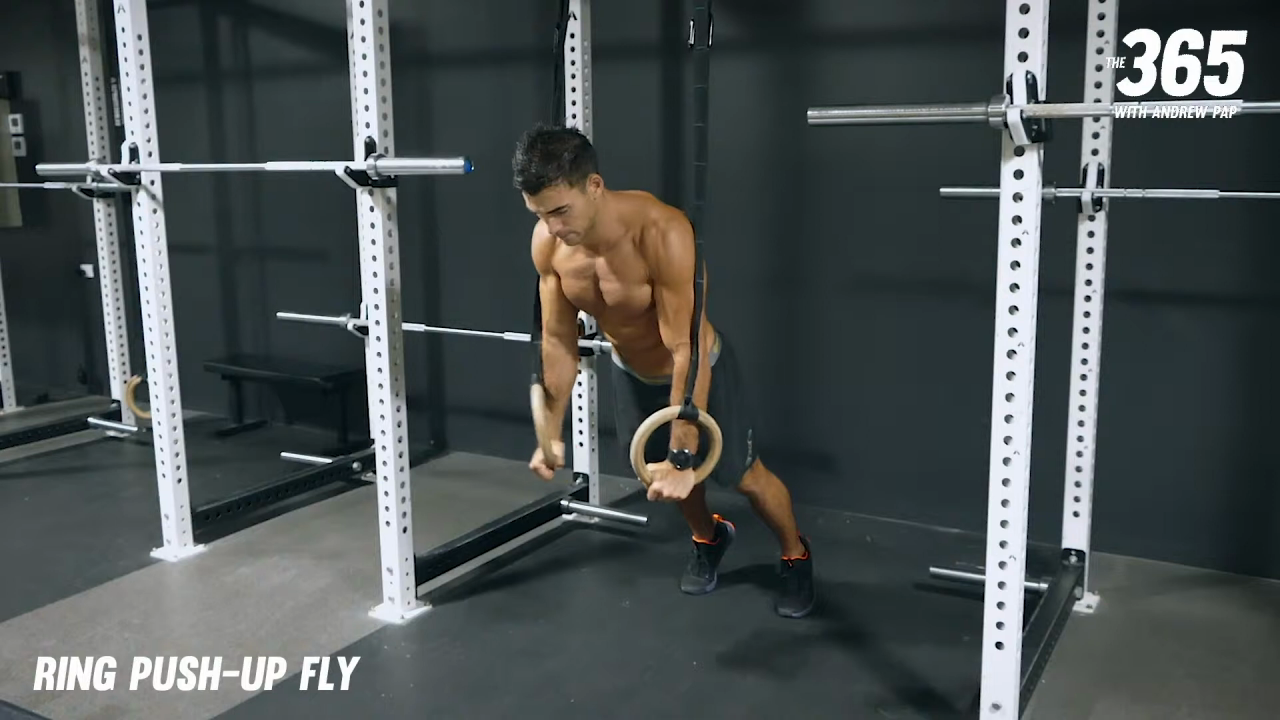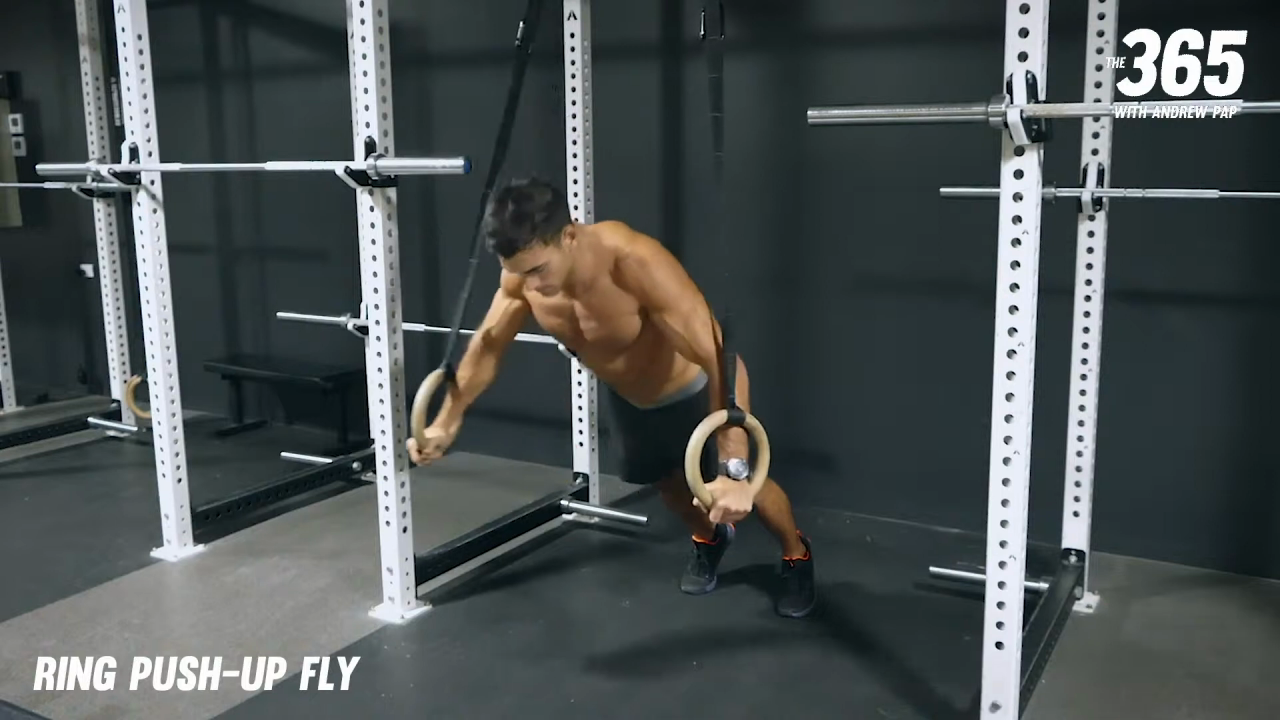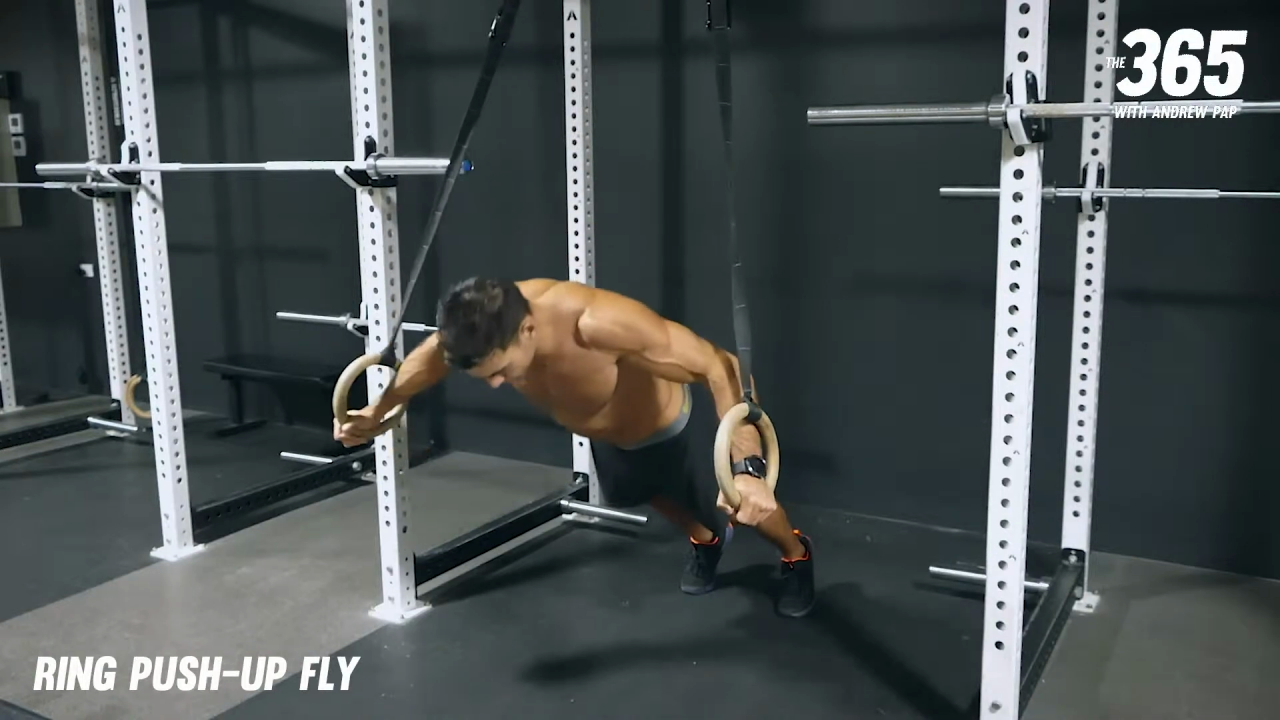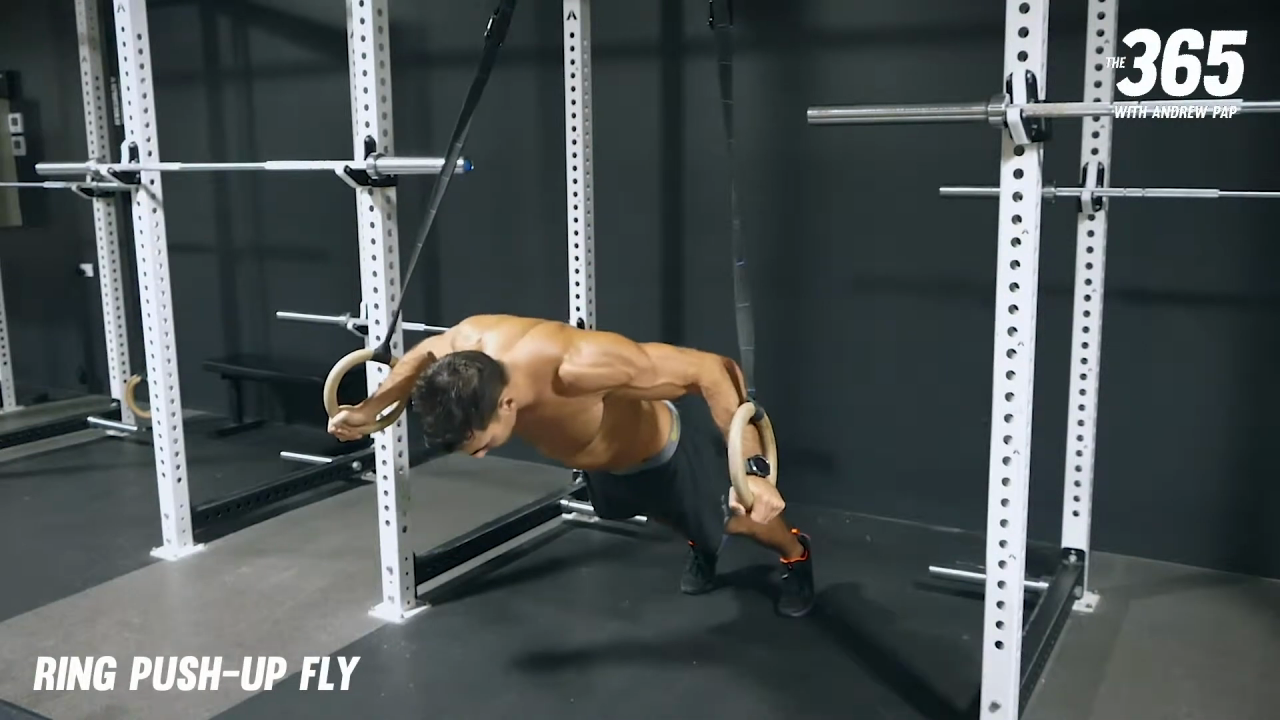
dt=0.5s
person 1, frame 1
left shoulder: (660, 232)
right shoulder: (547, 243)
left elbow: (684, 351)
right elbow: (559, 340)
left wrist: (682, 457)
right wrist: (553, 433)
left hip: (698, 370)
right hip: (631, 373)
left knee: (744, 475)
right knee: (661, 471)
left ankle: (796, 556)
right ankle: (709, 537)
person 1, frame 2
left shoulder: (635, 264)
right shoulder: (526, 267)
left elbow: (722, 361)
right elbow: (489, 341)
left wrist: (735, 469)
right wrist: (448, 418)
left hip: (688, 394)
right hip: (624, 397)
left knee: (743, 486)
right knee: (667, 482)
left ankle: (797, 556)
right ankle: (709, 537)
person 1, frame 3
left shoulder: (597, 322)
right shoulder: (490, 325)
left elbow: (722, 367)
right elbow: (432, 354)
left wrist: (748, 468)
right wrist: (376, 412)
left hip: (671, 430)
right hip: (608, 439)
left knee: (739, 508)
right knee: (658, 500)
left ankle: (796, 555)
right ankle: (705, 541)
person 1, frame 4
left shoulder: (575, 367)
right shoulder: (468, 344)
left elbow: (715, 370)
right elbow: (425, 356)
left wrist: (753, 469)
right wrist: (369, 410)
left hip: (661, 451)
right hip: (604, 463)
left knee: (731, 517)
right knee: (676, 517)
left ankle: (795, 554)
right ankle: (701, 543)
